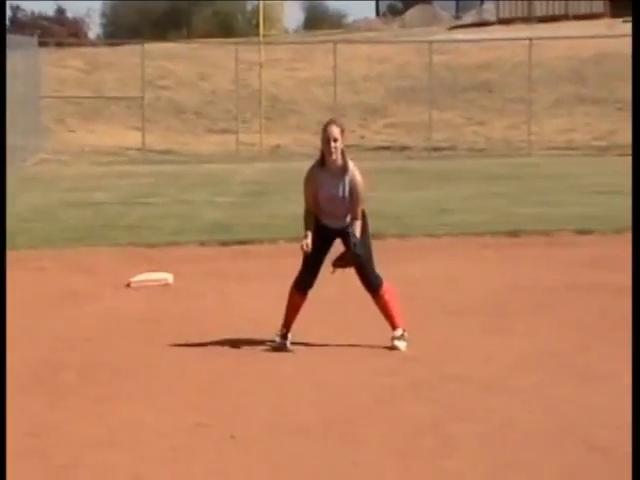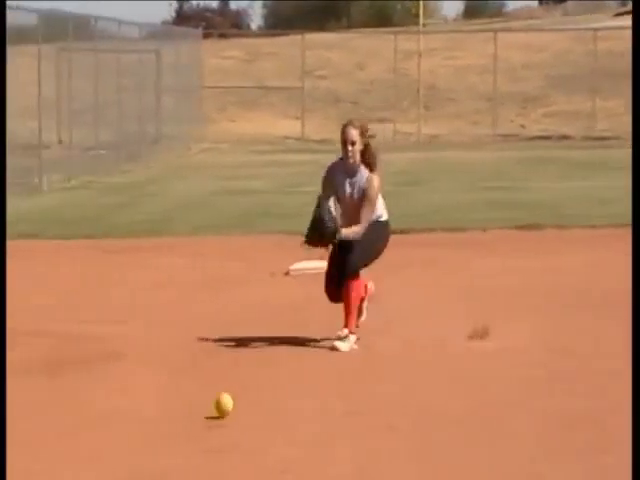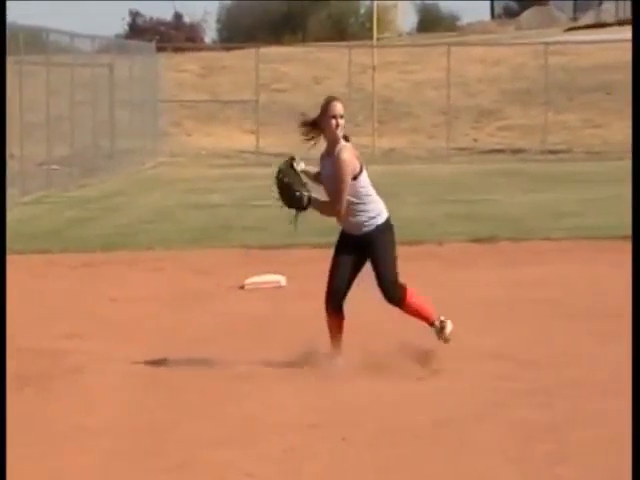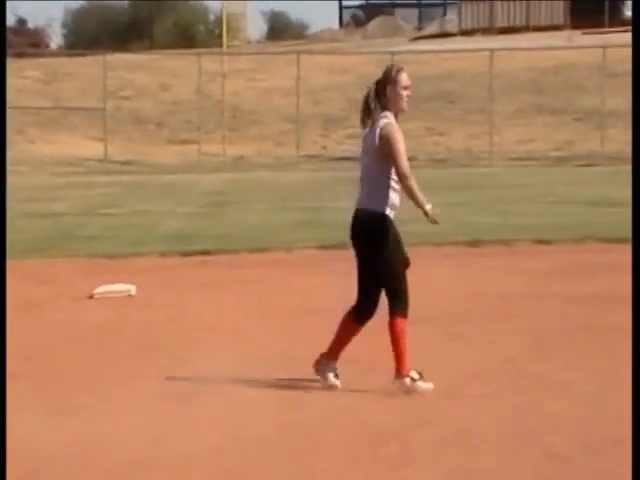
dt=1s
person 1, frame 1
left shoulder: (353, 176)
right shoulder: (314, 175)
left elbow: (357, 217)
right elbow: (310, 210)
left wrist: (355, 242)
right wrist: (308, 234)
left hip: (350, 225)
right hip: (324, 225)
left knee: (369, 277)
right knee: (306, 276)
left ankle: (399, 330)
right ankle: (285, 330)
person 1, frame 2
left shoulder: (371, 179)
right shoulder: (333, 172)
left elbow: (361, 227)
right elbow: (323, 204)
left wrist: (341, 233)
left hip: (376, 229)
right hip: (347, 232)
left knee: (350, 265)
right knee: (334, 290)
left ankle: (349, 332)
right ankle: (363, 290)
person 1, frame 3
left shoulder: (344, 155)
right shoulder: (326, 154)
left elbow: (339, 209)
left wrist: (309, 200)
right wrist: (304, 171)
left hip: (377, 229)
right hip: (351, 234)
left knee: (391, 291)
right knee: (334, 296)
left ankle: (438, 322)
right ankle: (336, 352)
person 1, frame 4
left shoulder: (376, 125)
right shoulder: (389, 128)
right elbow: (404, 175)
right wrist: (426, 207)
left hip: (366, 220)
right hip: (376, 221)
left knee: (367, 304)
right knee: (398, 298)
left ankle: (329, 359)
